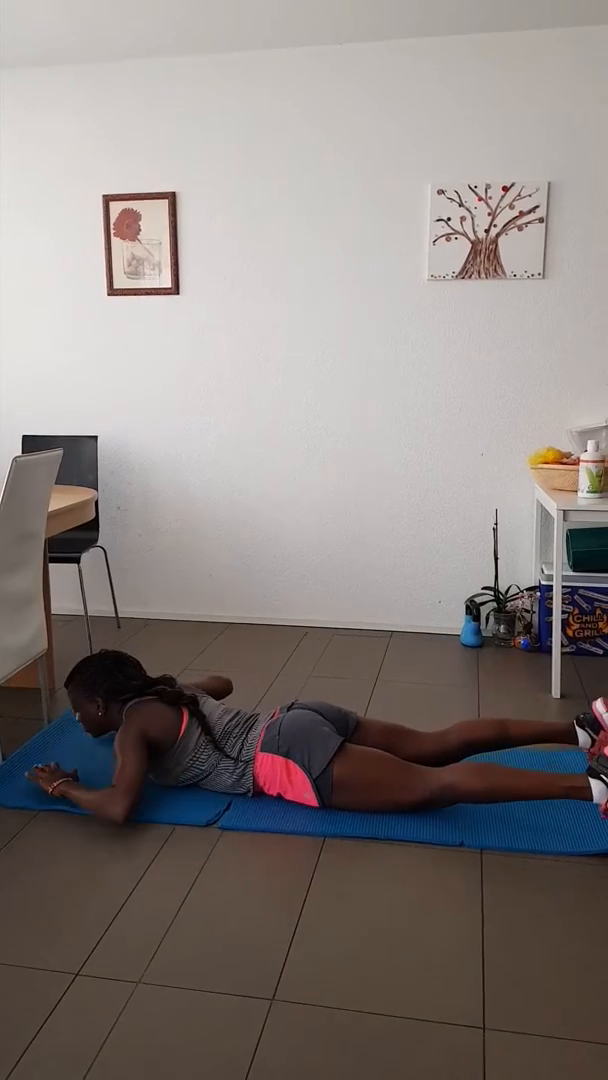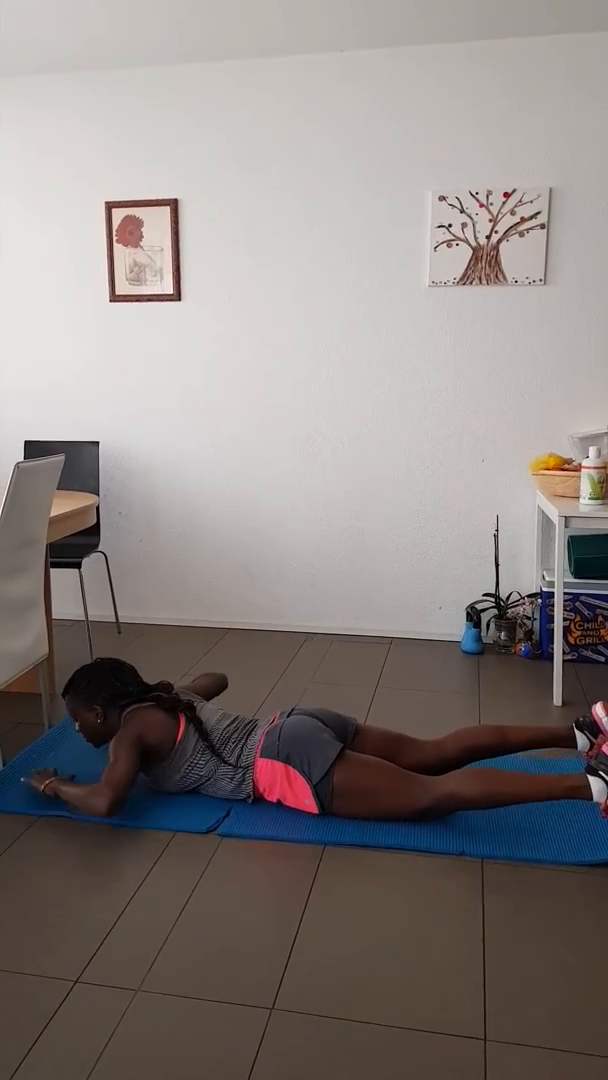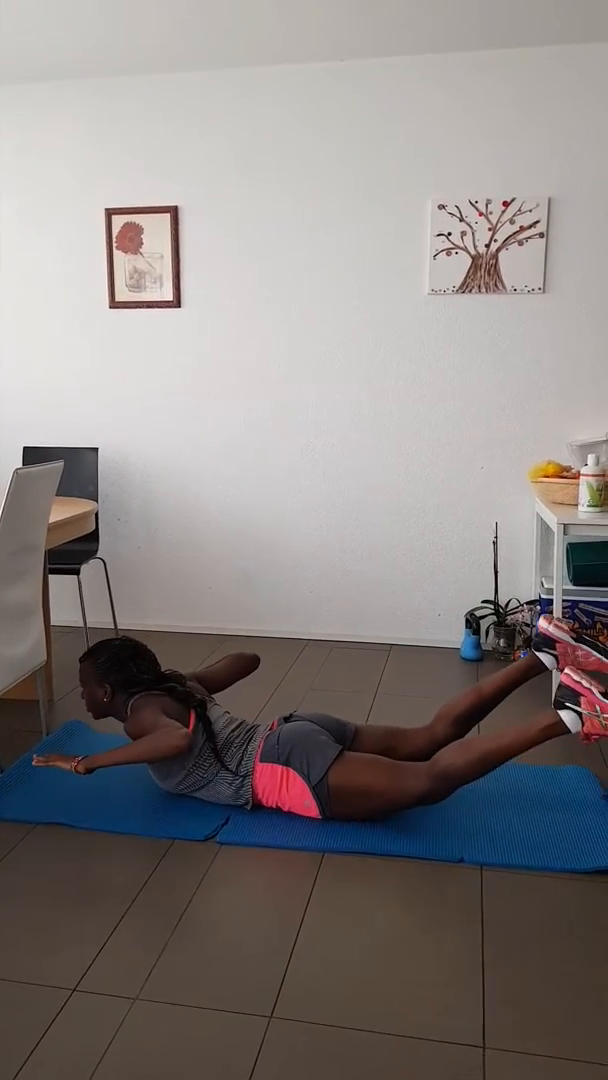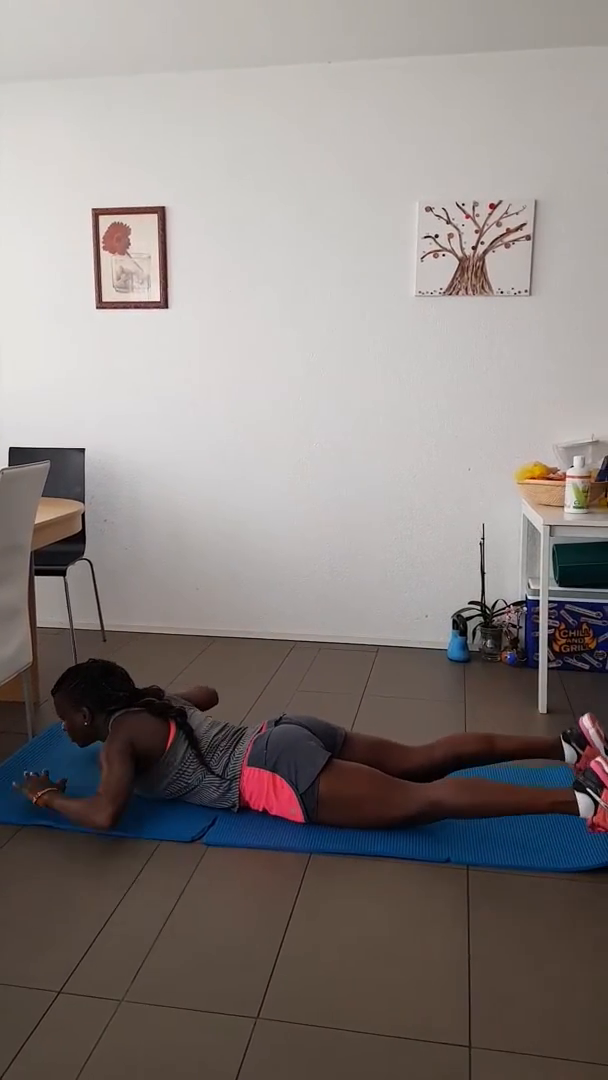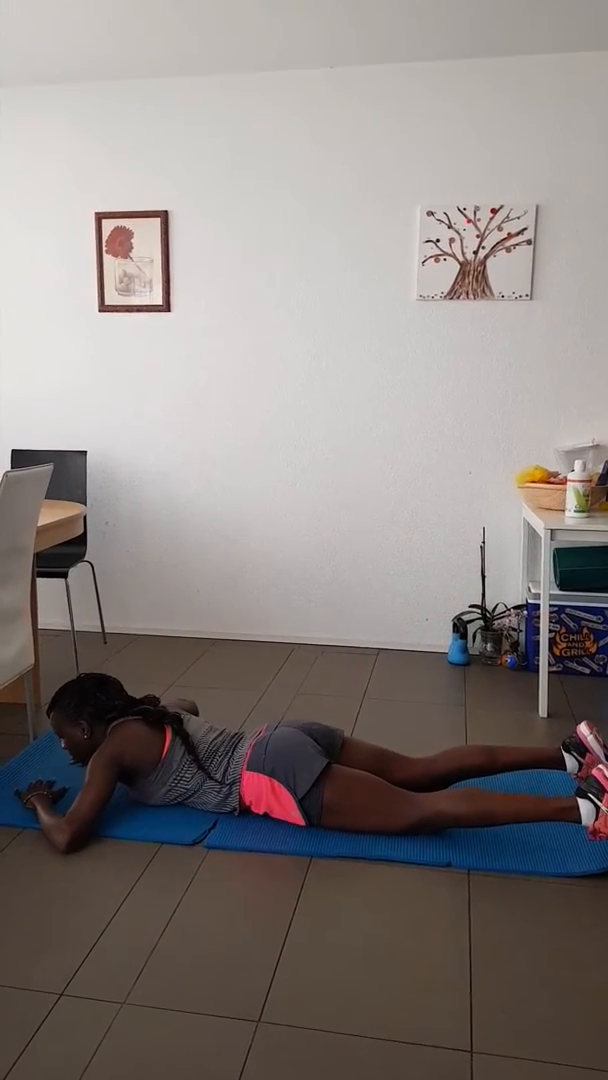
dt=1s
person 1, frame 1
left shoulder: (132, 725)
right shoulder: (169, 693)
left elbow: (120, 808)
right elbow: (224, 681)
left wrist: (65, 788)
left hip: (295, 759)
right hip: (302, 723)
left knee: (436, 786)
right knee: (437, 747)
person 1, frame 2
left shoulder: (131, 728)
right shoulder: (168, 699)
left elbow: (106, 800)
right elbow: (216, 677)
left wrist: (59, 786)
left hip: (294, 767)
right hip: (302, 730)
left knee: (437, 795)
right knee: (437, 754)
person 1, frame 3
left shoulder: (141, 712)
right shoulder: (177, 686)
left elbow: (177, 740)
right elbow: (246, 659)
left wrist: (89, 762)
left hip: (292, 771)
right hip: (299, 736)
left knee: (434, 778)
right knee: (433, 738)
right ankle: (544, 655)
person 1, frame 4
left shoulder: (119, 737)
right shoulder: (155, 703)
left elbow: (105, 814)
right elbow: (209, 692)
left wrist: (49, 798)
left hip: (279, 774)
right hip: (289, 738)
left knee: (424, 801)
right knee: (424, 760)
person 1, frame 5
left shoulder: (111, 749)
right shoulder: (150, 713)
left elbow: (68, 837)
left wrist: (40, 805)
left hip: (277, 778)
right hip: (289, 744)
left knee: (423, 811)
right knee: (423, 772)
